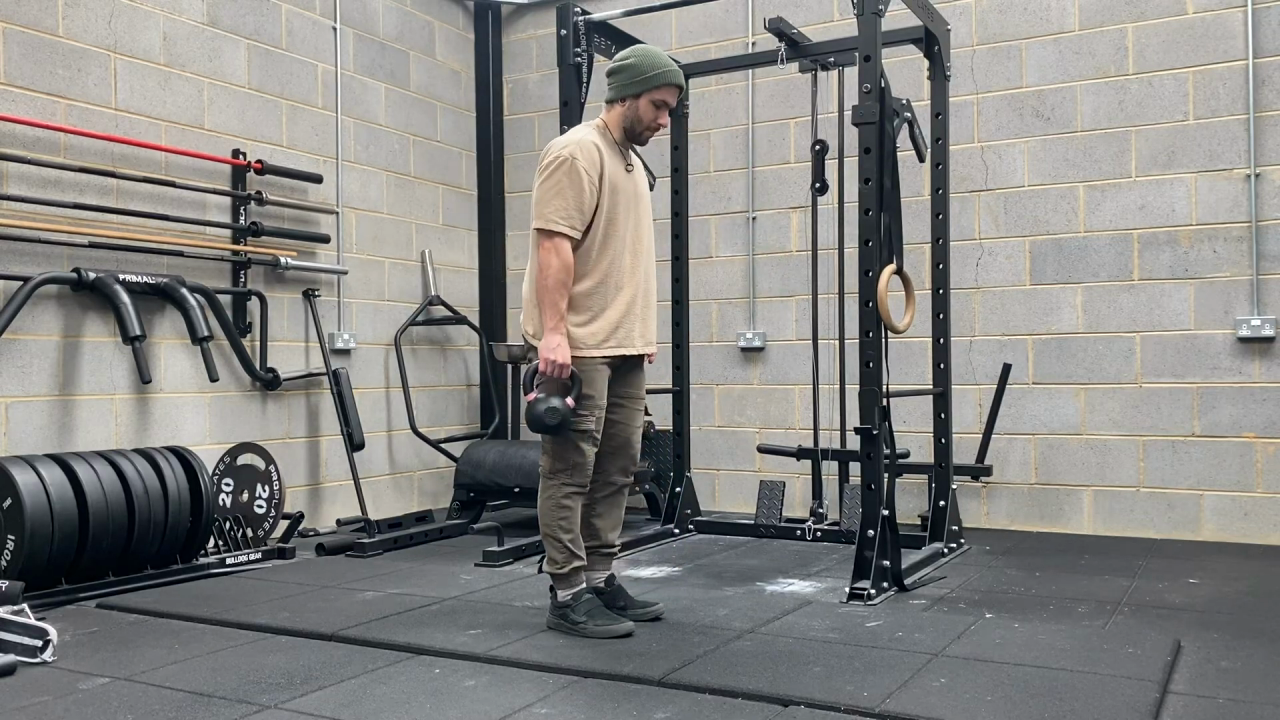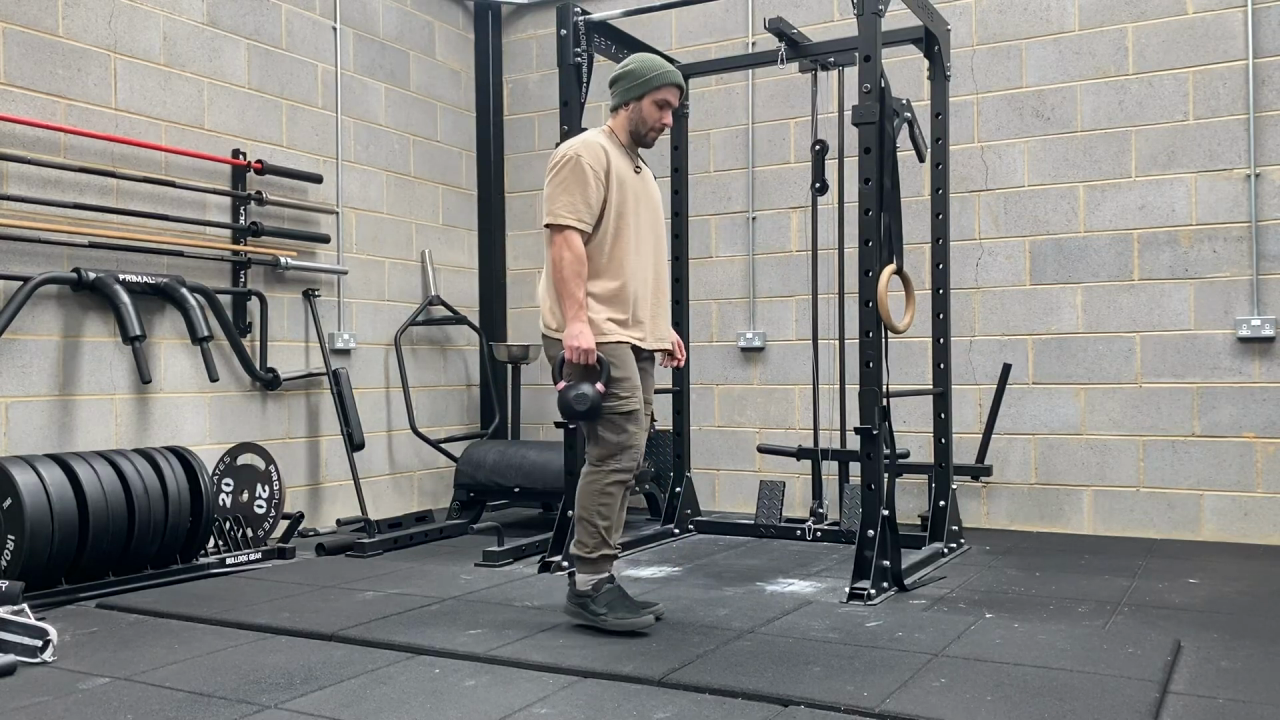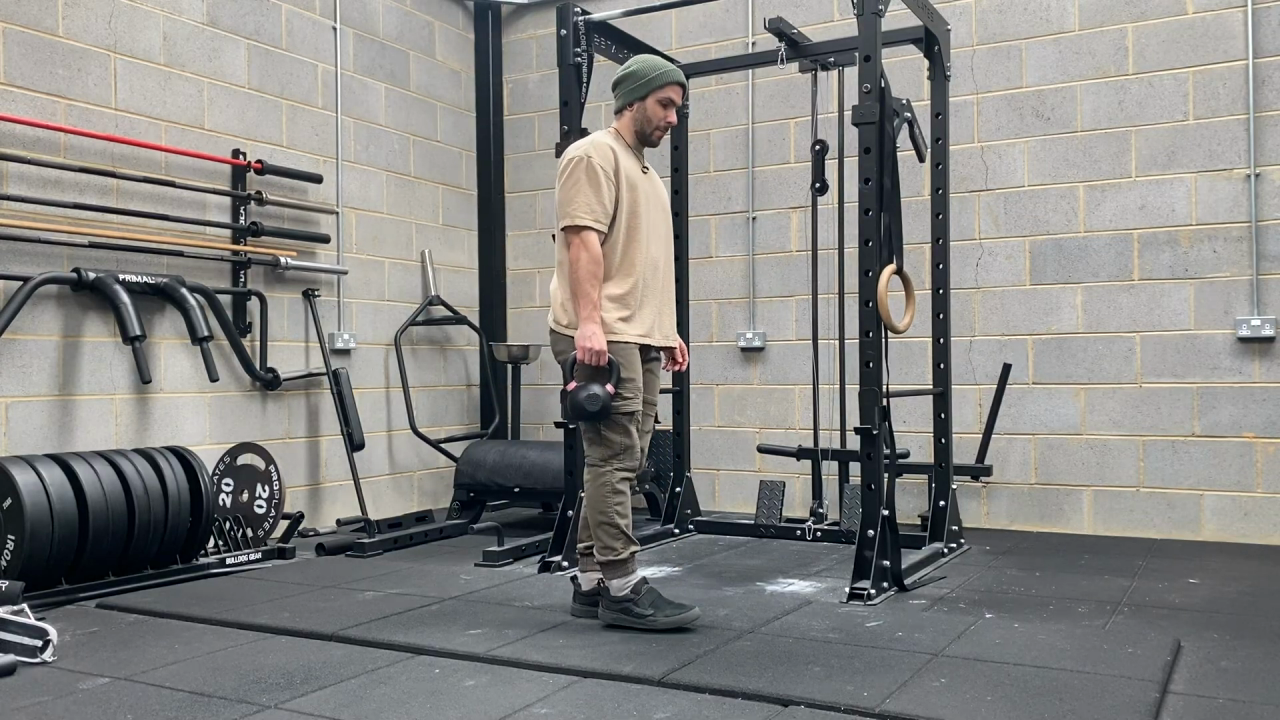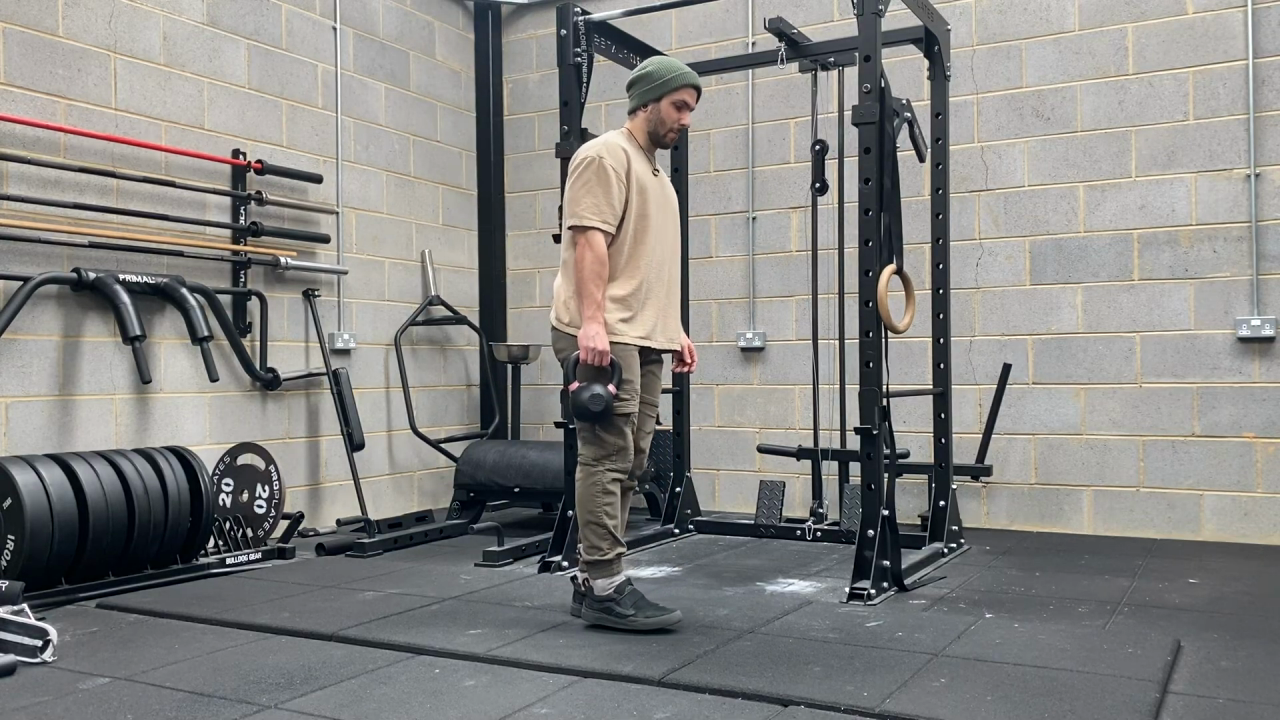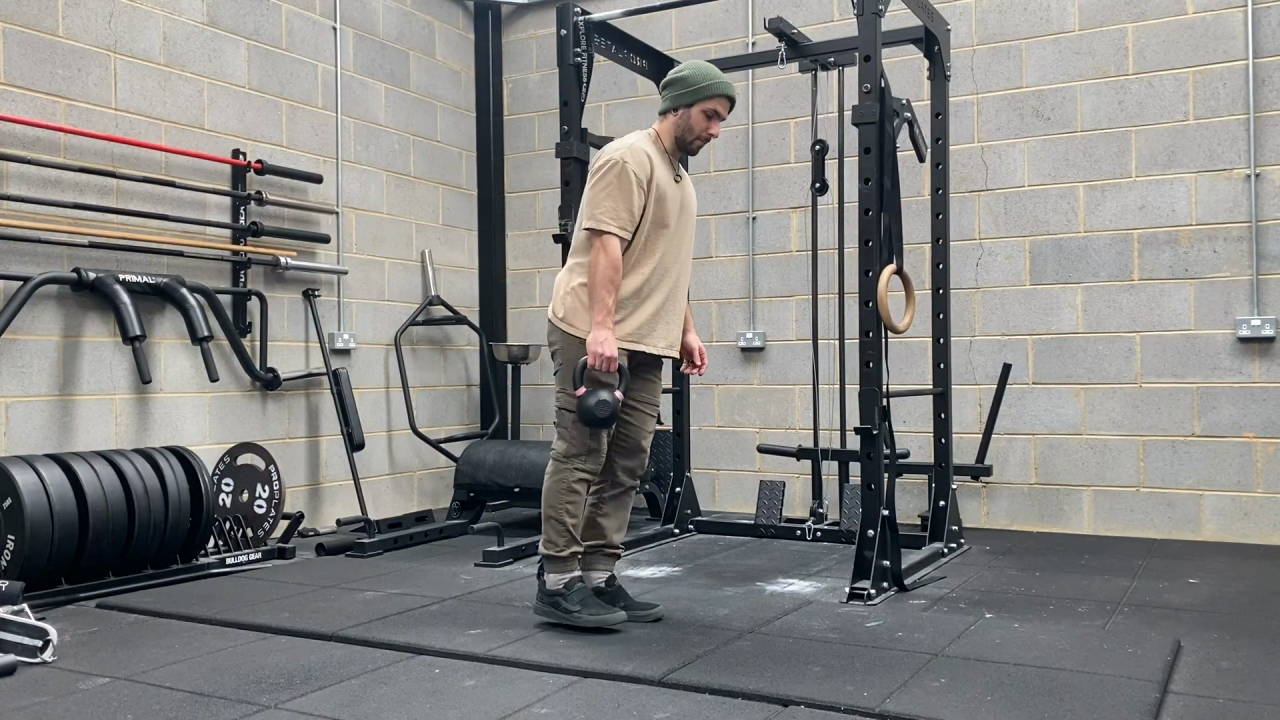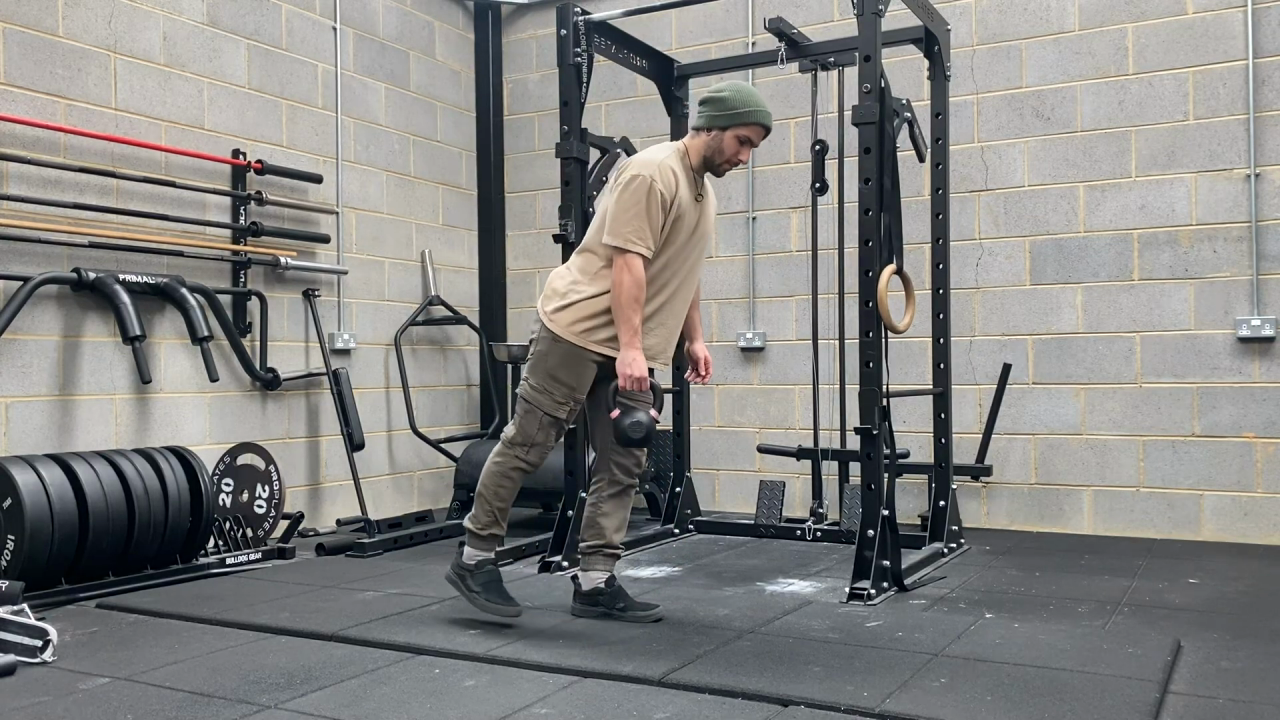
dt=0.5s
person 1, frame 1
left shoulder: (630, 163)
right shoulder: (577, 153)
right elbow: (554, 246)
left wrist: (642, 331)
right wrist: (552, 333)
left hip: (623, 345)
right hip: (576, 345)
left knee: (616, 469)
right knee: (571, 470)
left ankle: (598, 579)
right ankle: (568, 595)
person 1, frame 2
left shoulder: (640, 170)
right shoulder: (586, 154)
right elbow: (566, 239)
left wrist: (662, 326)
right wrist: (575, 322)
left hip: (634, 336)
right hip: (595, 334)
left knee: (622, 459)
right knee: (613, 451)
left ankle: (597, 579)
right ankle: (588, 582)
person 1, frame 3
left shoulder: (644, 172)
right shoulder: (594, 155)
right elbow: (583, 241)
left wrist: (666, 330)
right wrist: (589, 323)
left hip: (638, 338)
right hip: (601, 336)
left knee: (620, 459)
right knee: (614, 458)
left ankle: (592, 581)
right ankle: (622, 587)
person 1, frame 4
left shoulder: (656, 173)
right shoulder: (605, 156)
right elbow: (590, 242)
left wrist: (675, 328)
right wrist: (592, 322)
left hip: (644, 339)
right hip: (603, 336)
left knee: (627, 462)
right knee: (607, 457)
left ankle: (591, 580)
right ankle: (607, 587)
person 1, frame 5
left shoulder: (680, 176)
right shoulder: (628, 158)
right elbow: (605, 246)
left wrist: (686, 330)
right wrist: (601, 329)
left hip: (644, 342)
right hip: (594, 334)
left knee: (626, 463)
right knee: (579, 454)
left ankle: (596, 578)
right ankle: (557, 581)
person 1, frame 6
left shoulder: (705, 191)
right shoulder: (651, 174)
left elbow: (685, 274)
right elbow: (628, 265)
left wrist: (694, 339)
right wrist: (631, 350)
left hip: (631, 348)
right hip: (577, 329)
left knee: (622, 465)
right knee: (528, 443)
left ankle: (595, 581)
right ankle: (475, 557)
